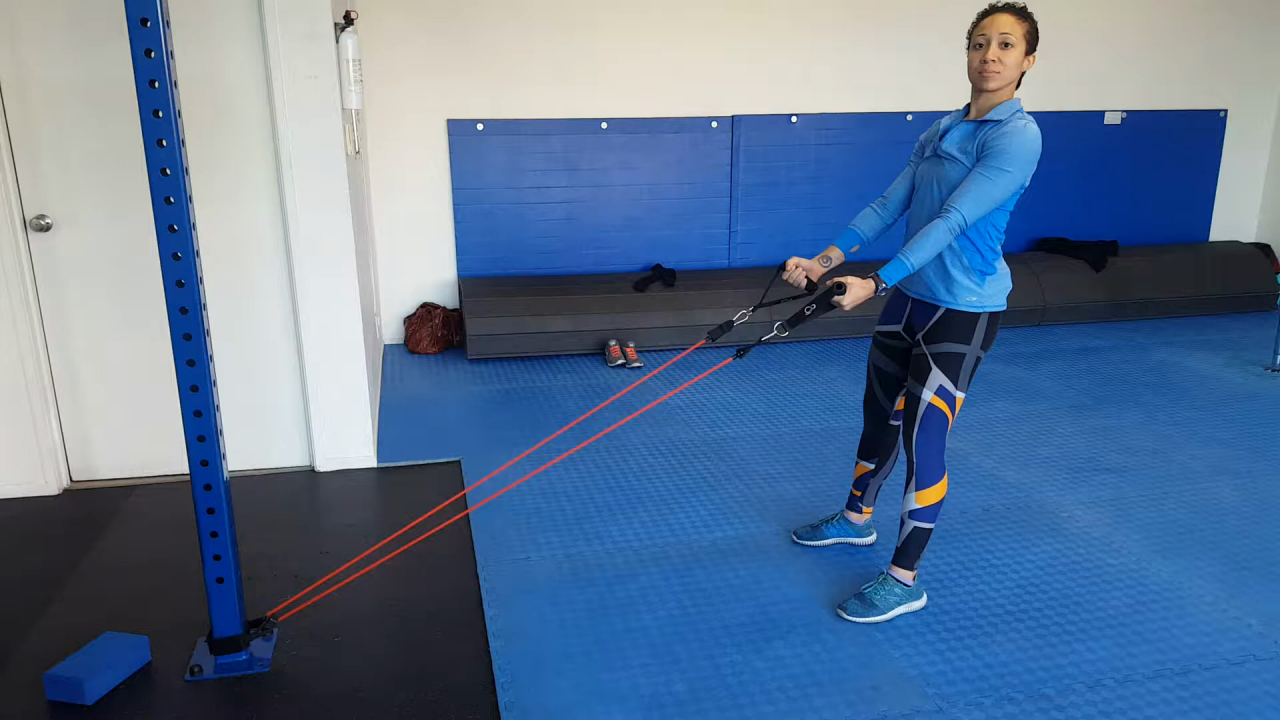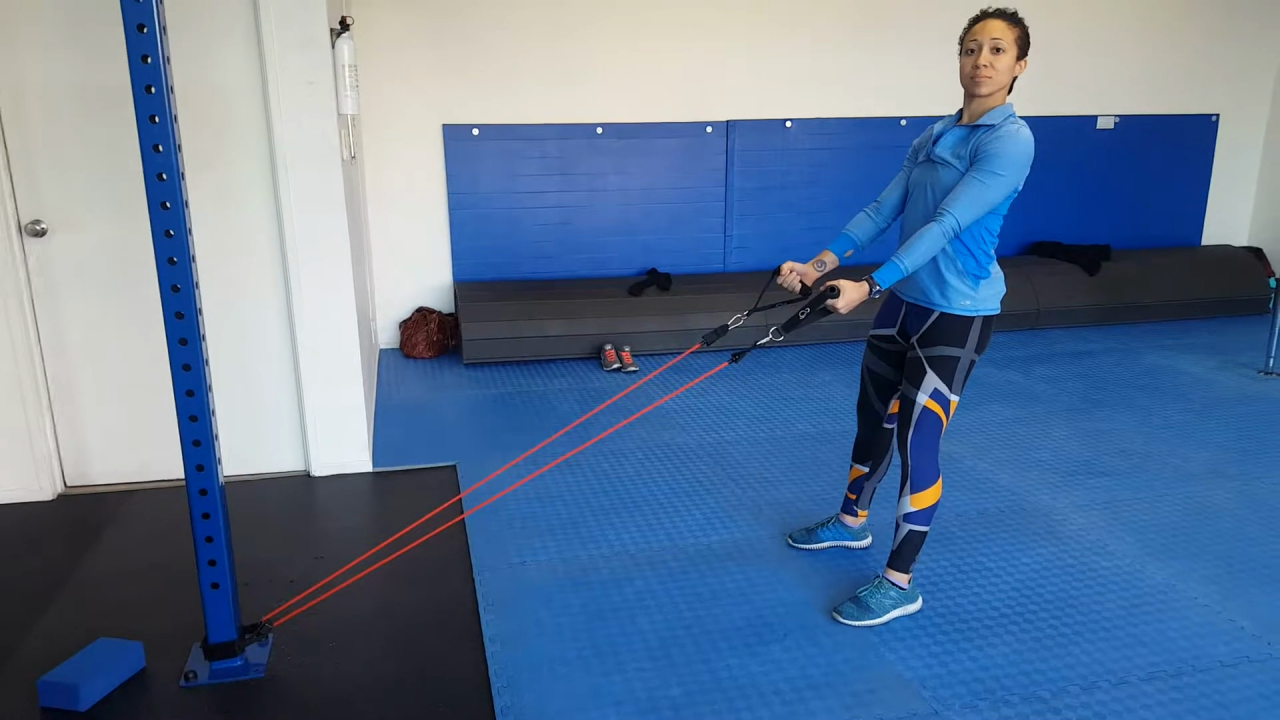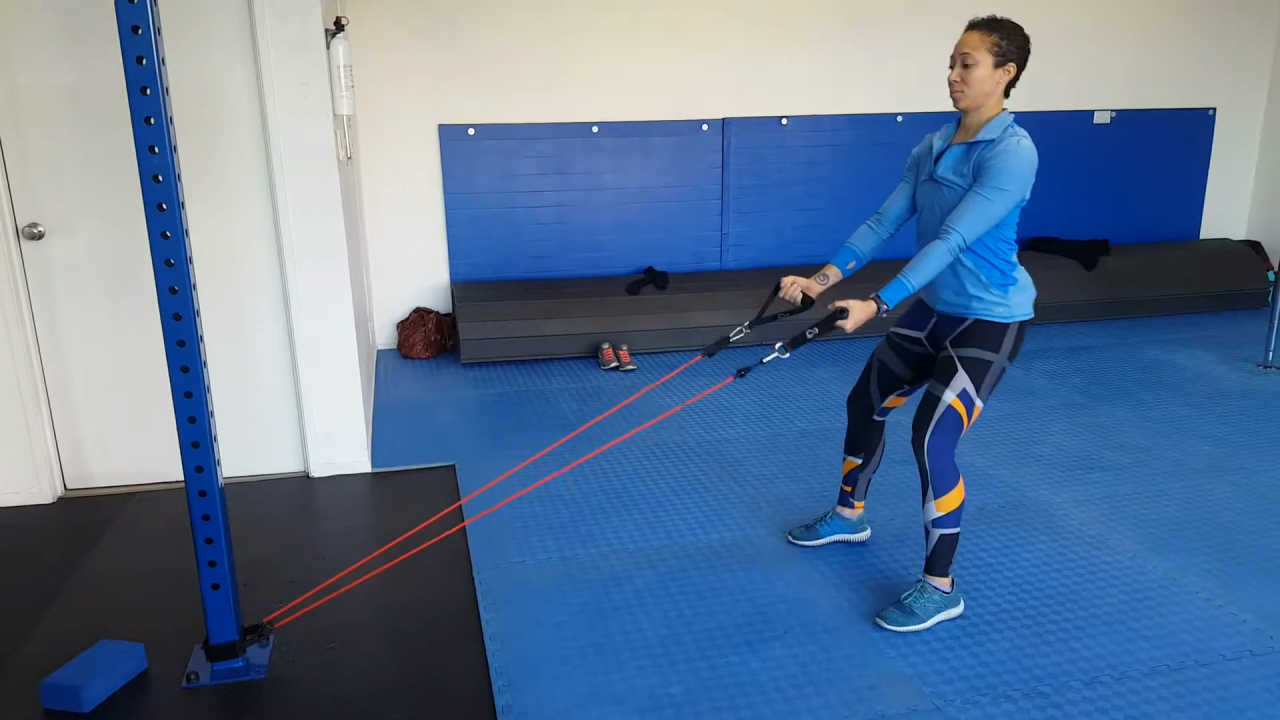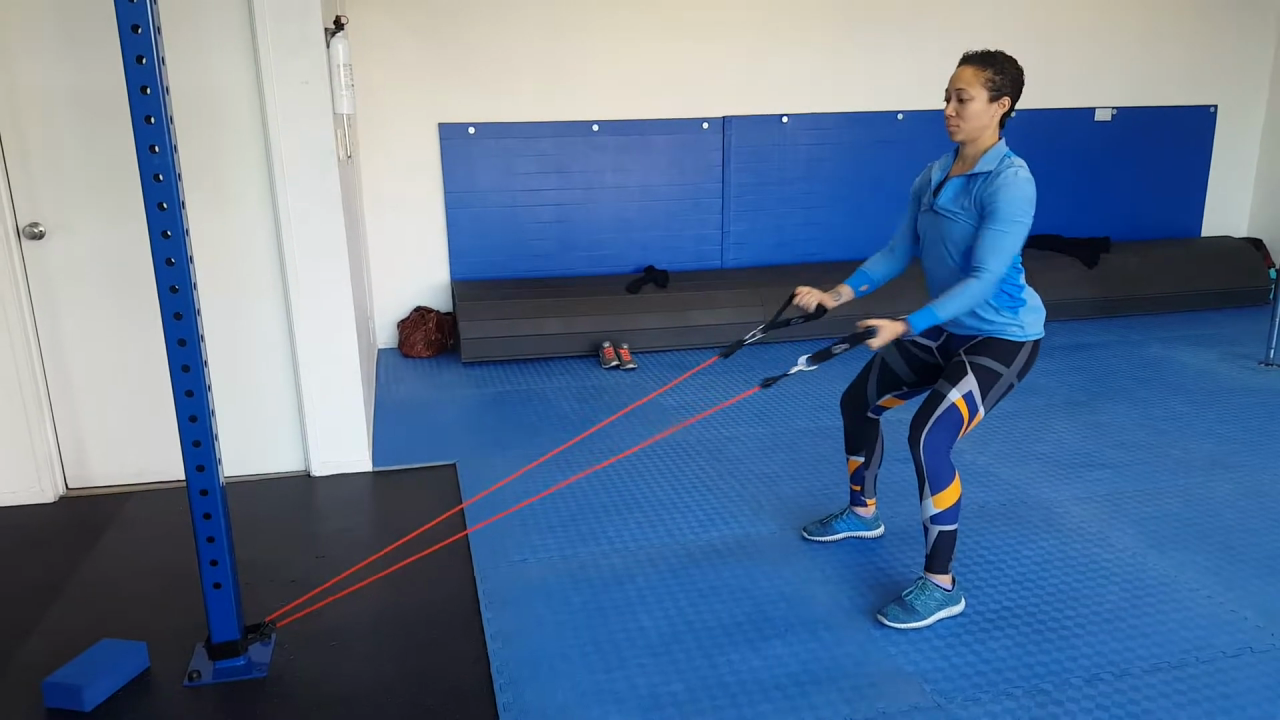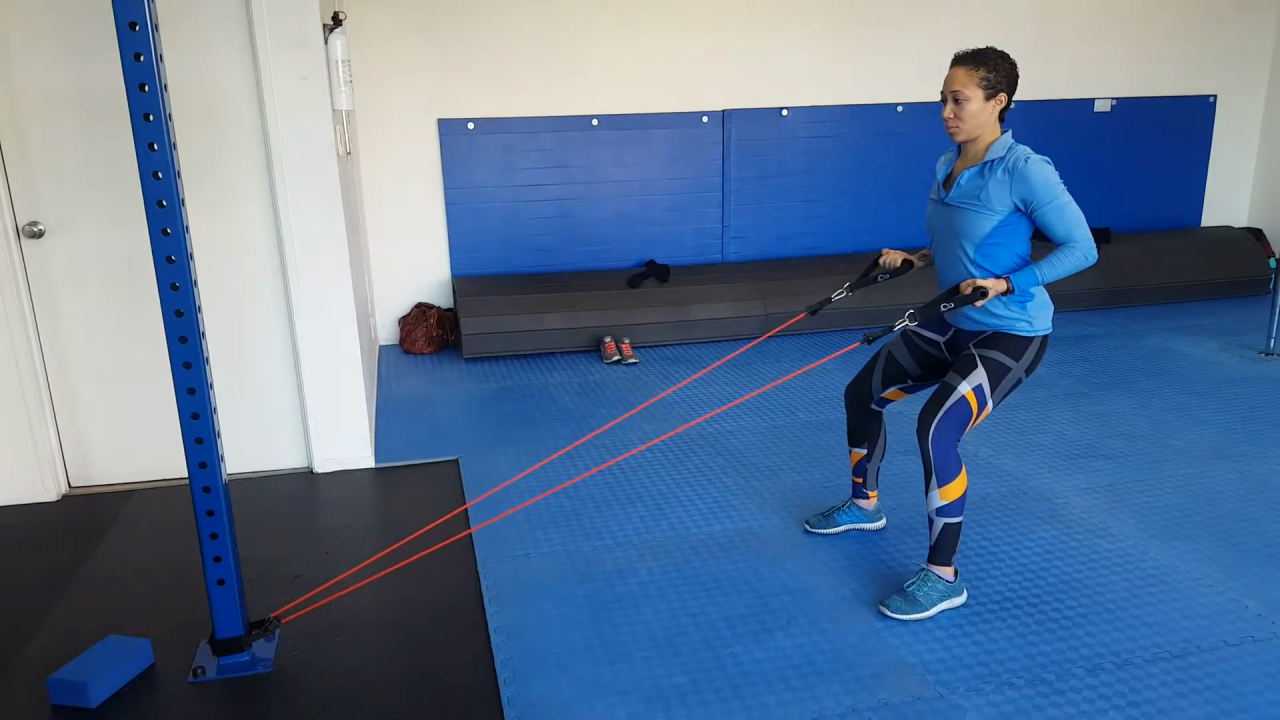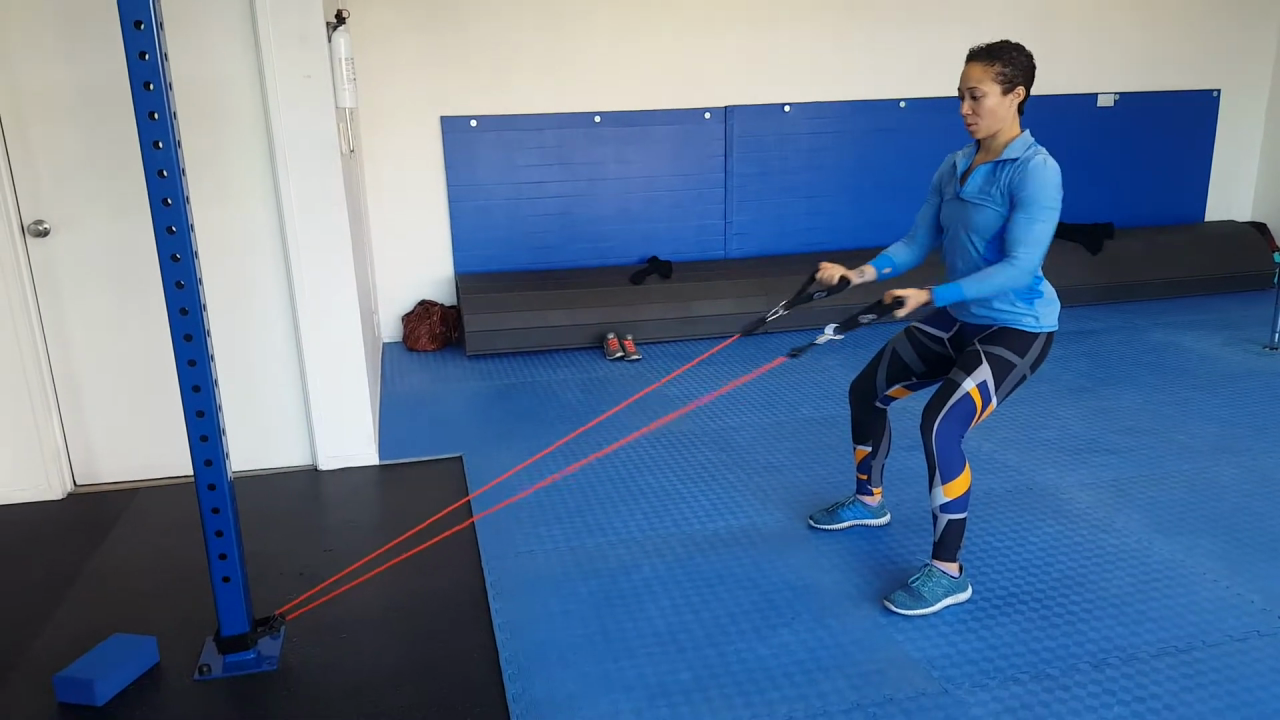
dt=0.7s
person 1, frame 1
left shoulder: (1017, 136)
right shoulder: (939, 130)
left elbow: (951, 222)
right elbow: (888, 205)
left wrist: (873, 284)
right wrist: (825, 260)
left hip: (963, 309)
right hip: (909, 296)
left knee: (922, 434)
right knee: (879, 412)
left ankle: (904, 580)
right ankle: (856, 519)
person 1, frame 2
left shoulder: (1010, 140)
right shoulder: (932, 135)
left elbow: (946, 225)
right elbow: (882, 210)
left wrist: (867, 286)
right wrist: (820, 263)
left hip: (958, 312)
right hip: (903, 300)
left knee: (917, 437)
right knee: (873, 415)
left ankle: (899, 583)
right ankle: (852, 521)
person 1, frame 3
left shoulder: (1012, 154)
right shoulder: (932, 147)
left elbow: (952, 241)
right elbow: (884, 222)
left wrist: (876, 304)
right wrist: (822, 279)
left hip: (990, 320)
right hip: (933, 308)
left knee: (932, 437)
right knee: (865, 402)
left ankle: (939, 586)
right ankle: (850, 514)
person 1, frame 4
left shoulder: (1011, 183)
right shoulder: (932, 177)
left elbow: (982, 281)
right elbow: (896, 254)
left wrist: (903, 326)
right wrist: (834, 295)
left hip: (1002, 337)
right hip: (946, 329)
left knee: (928, 436)
right knee: (858, 401)
left ankle: (941, 584)
right ankle: (863, 511)
person 1, frame 5
left shoulder: (1025, 171)
right shoulder: (946, 167)
left elbow: (1081, 248)
left wrist: (1005, 284)
right wrist: (914, 259)
left hip: (1011, 332)
right hip: (953, 323)
left knee: (936, 428)
right knee: (861, 393)
left ankle: (943, 577)
right ankle: (864, 504)
person 1, frame 6
left shoulder: (1036, 171)
right shoulder: (954, 167)
left elbow: (1020, 269)
right elbow: (917, 243)
left wrist: (927, 295)
right wrist: (857, 273)
left hip: (1017, 327)
right hip: (958, 319)
left knee: (940, 425)
right knee: (866, 390)
left ankle: (948, 572)
right ankle: (868, 500)
